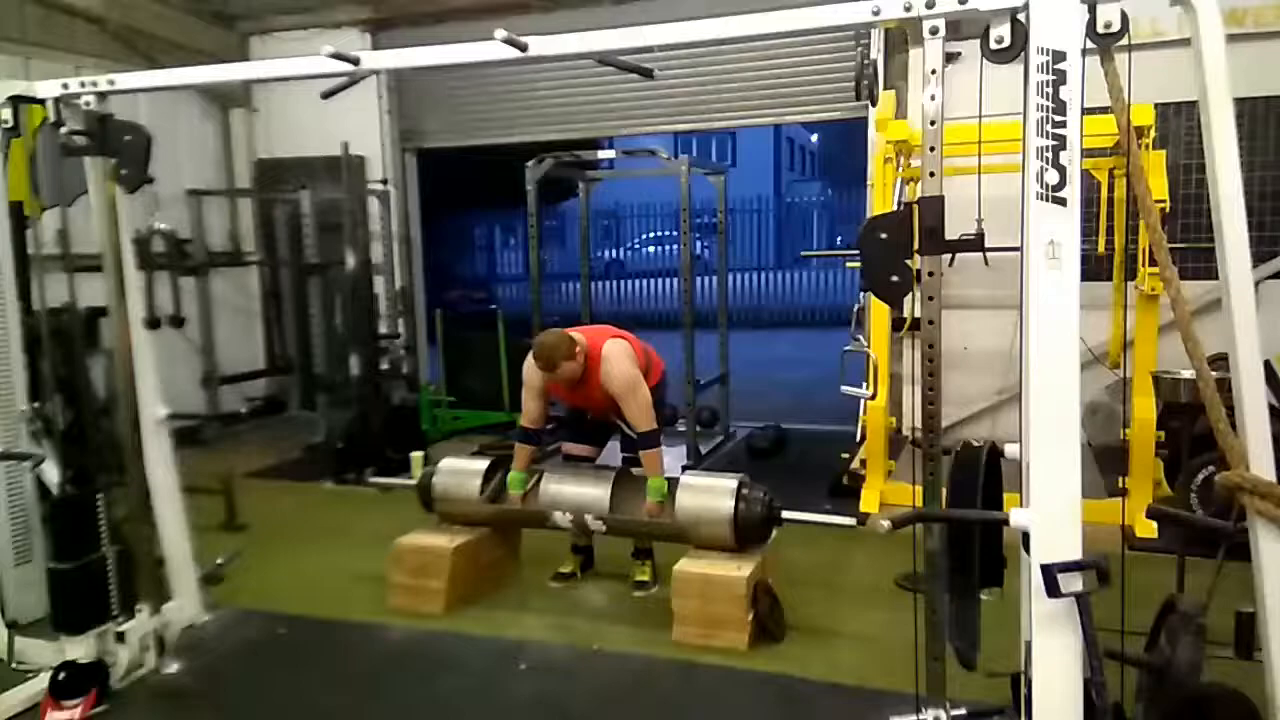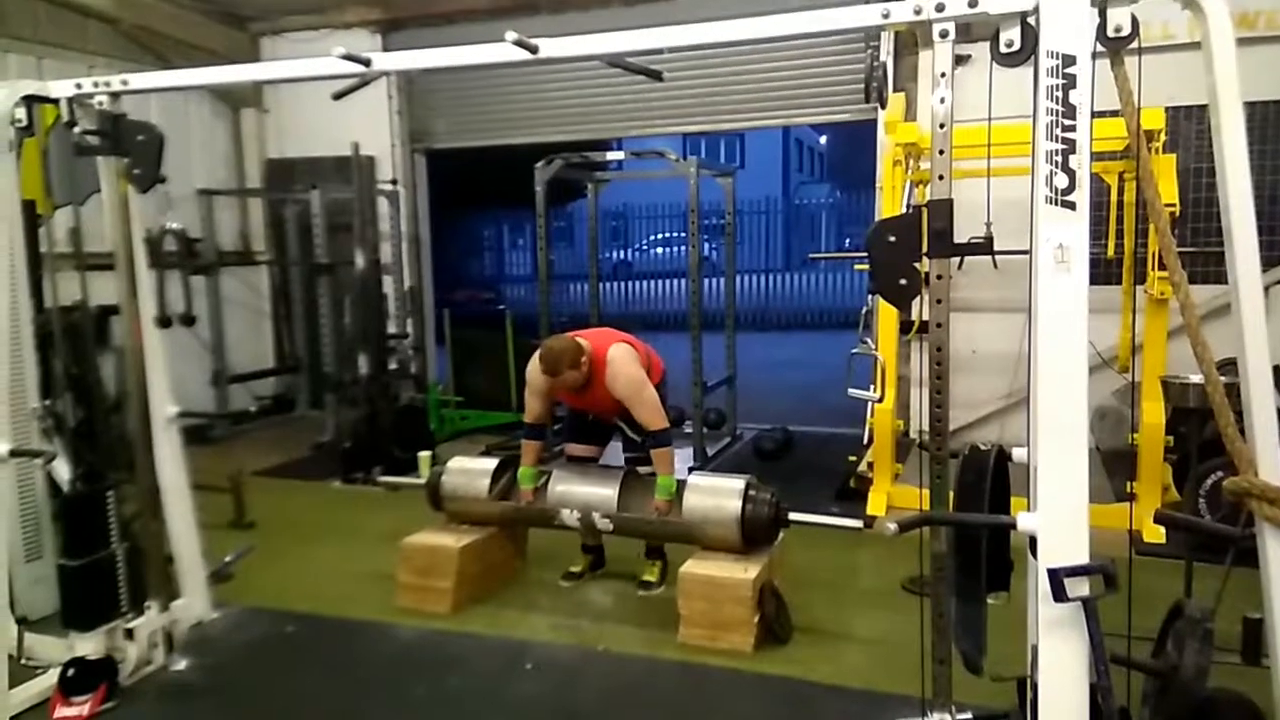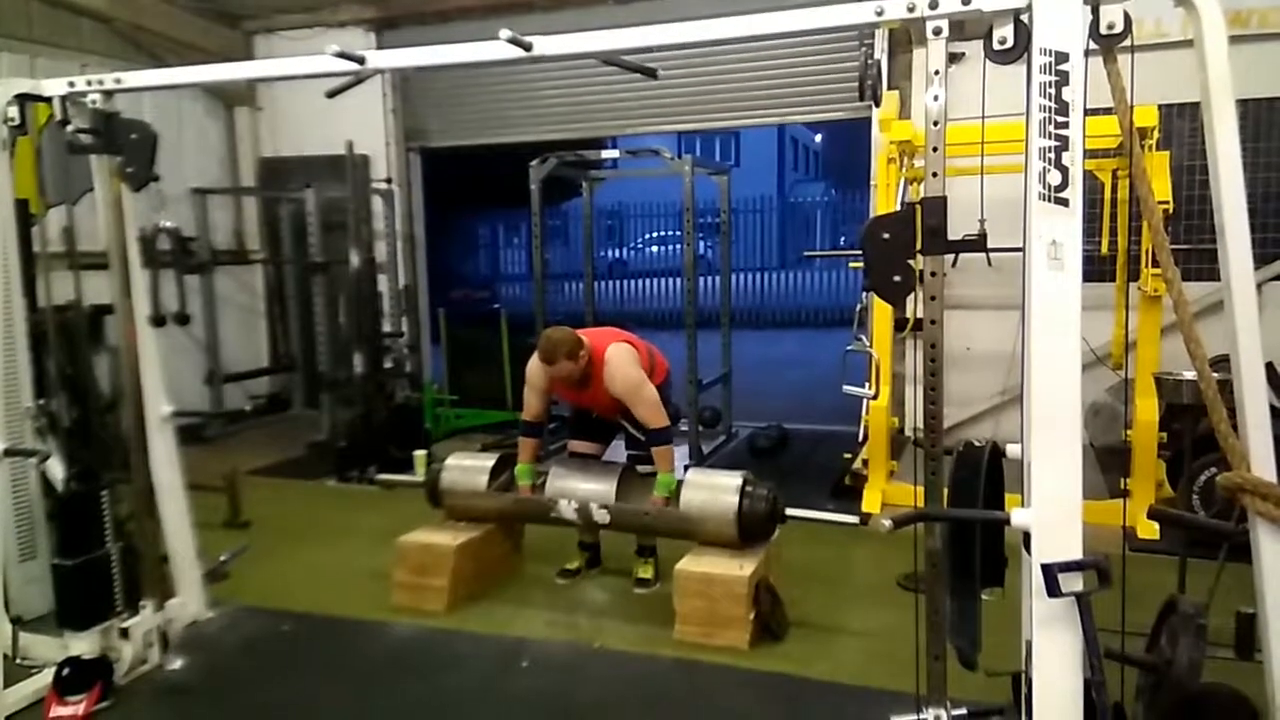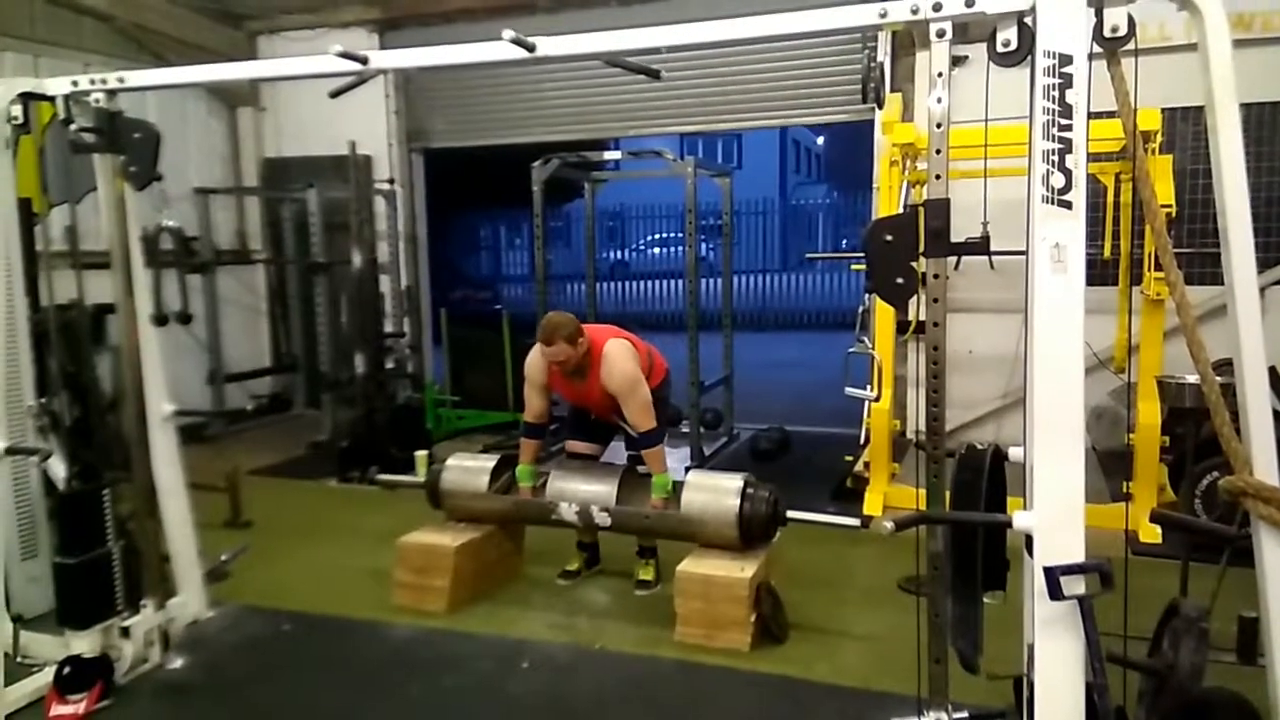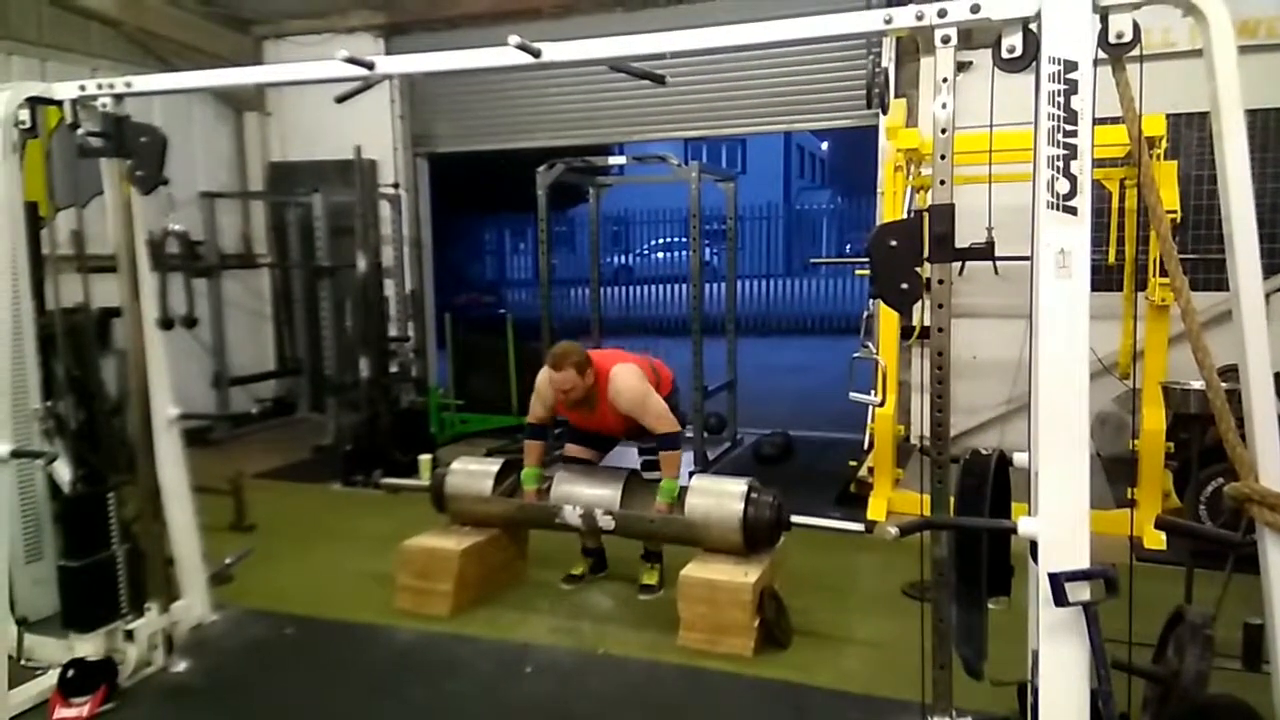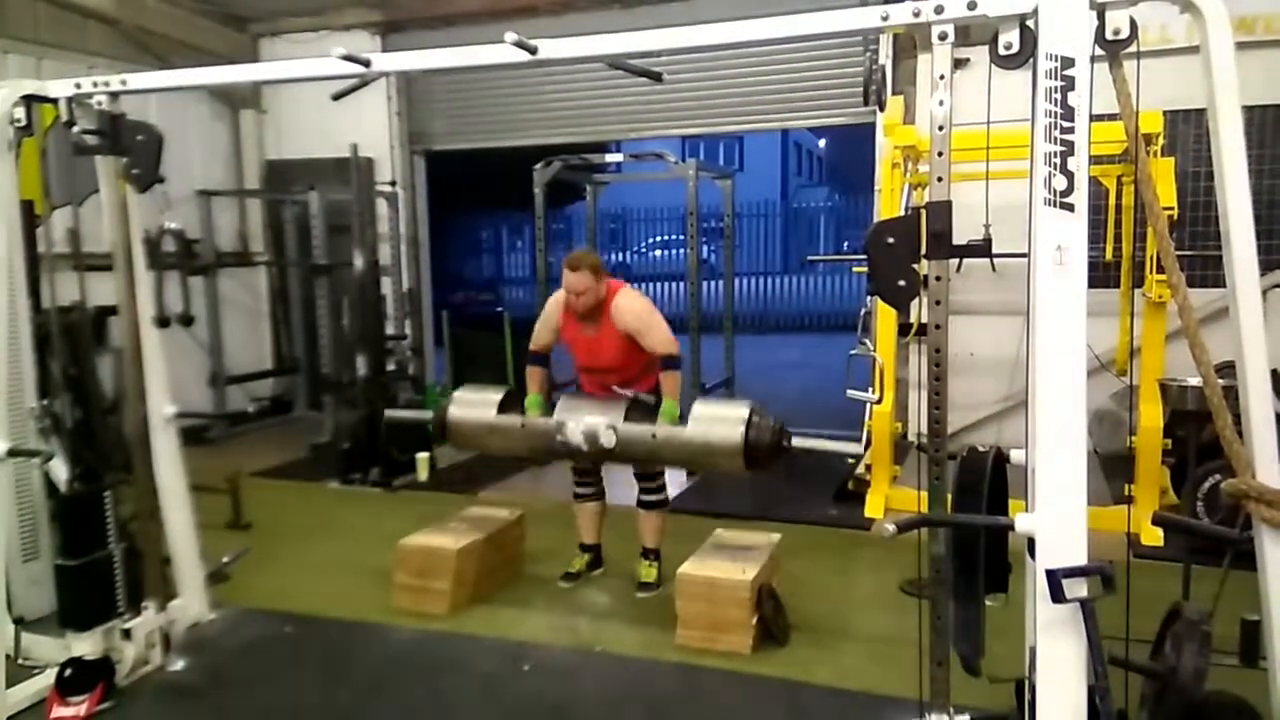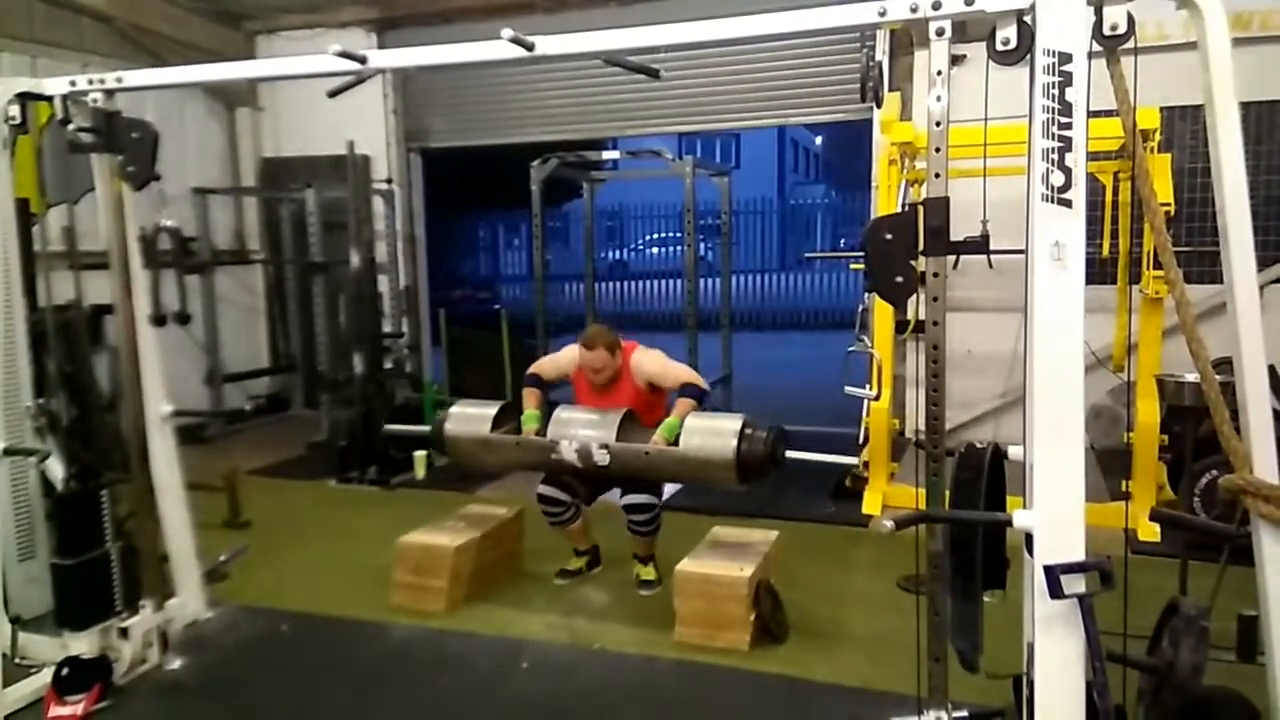
dt=0.7s
person 1, frame 1
left shoulder: (614, 362)
right shoulder: (535, 366)
left elbow: (646, 430)
right elbow: (530, 425)
left wrist: (656, 491)
right wrist: (517, 483)
left hip: (643, 388)
right hip: (588, 401)
left ankle: (643, 557)
right ankle: (581, 554)
person 1, frame 2
left shoulder: (619, 367)
right shoulder: (539, 367)
left elbow: (657, 428)
right elbow: (534, 422)
left wrist: (665, 488)
right wrist: (527, 478)
left hip: (643, 390)
right hip: (589, 404)
left knee: (642, 474)
left ankle: (656, 557)
right ankle: (592, 553)
person 1, frame 3
left shoulder: (618, 366)
right shoulder: (539, 366)
left elbow: (658, 426)
right elbow: (532, 419)
left wrist: (664, 485)
right wrist: (524, 475)
left hip: (647, 387)
right hip: (592, 401)
left knee: (642, 474)
left ankle: (646, 555)
right ankle: (588, 551)
person 1, frame 4
left shoulder: (616, 361)
right shoulder: (537, 360)
left elbow: (646, 428)
right elbow: (534, 419)
left wrist: (660, 487)
right wrist: (525, 478)
left hip: (647, 388)
right hip: (589, 400)
left knee: (641, 474)
left ankle: (648, 557)
right ankle: (587, 551)
person 1, frame 5
left shoulder: (623, 384)
right shoulder: (548, 381)
left elbow: (671, 434)
right elbow: (536, 423)
left wrist: (668, 491)
right wrist: (531, 479)
left hip: (656, 400)
left knee: (654, 483)
left ankle: (653, 562)
right ankle: (592, 555)
person 1, frame 6
left shoulder: (627, 305)
right shoulder: (557, 305)
left elbow: (669, 355)
right elbow: (538, 352)
left wrist: (669, 414)
right wrist: (534, 405)
left hip: (644, 392)
right hip: (594, 393)
left knee: (648, 472)
right knee: (584, 470)
left ankle: (650, 559)
right ankle: (589, 554)
person 1, frame 7
left shoulder: (641, 363)
right shoulder: (572, 358)
left elbow: (697, 385)
right elbow: (535, 373)
left wrist: (668, 429)
right wrist: (531, 416)
left knee: (639, 502)
right knee: (549, 493)
left ankle: (644, 561)
right ankle: (586, 554)
